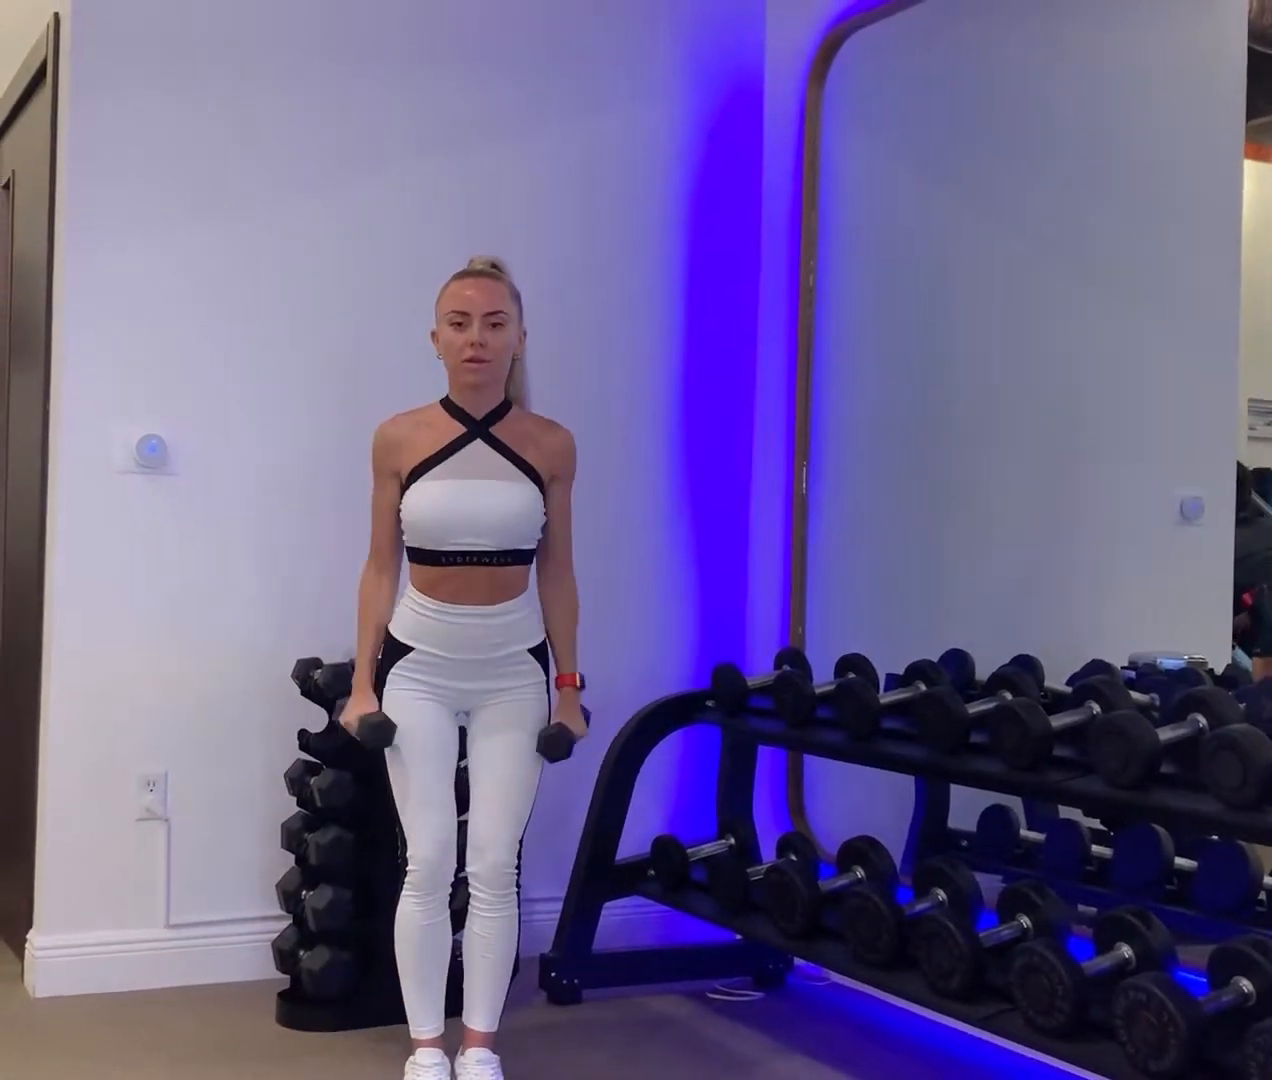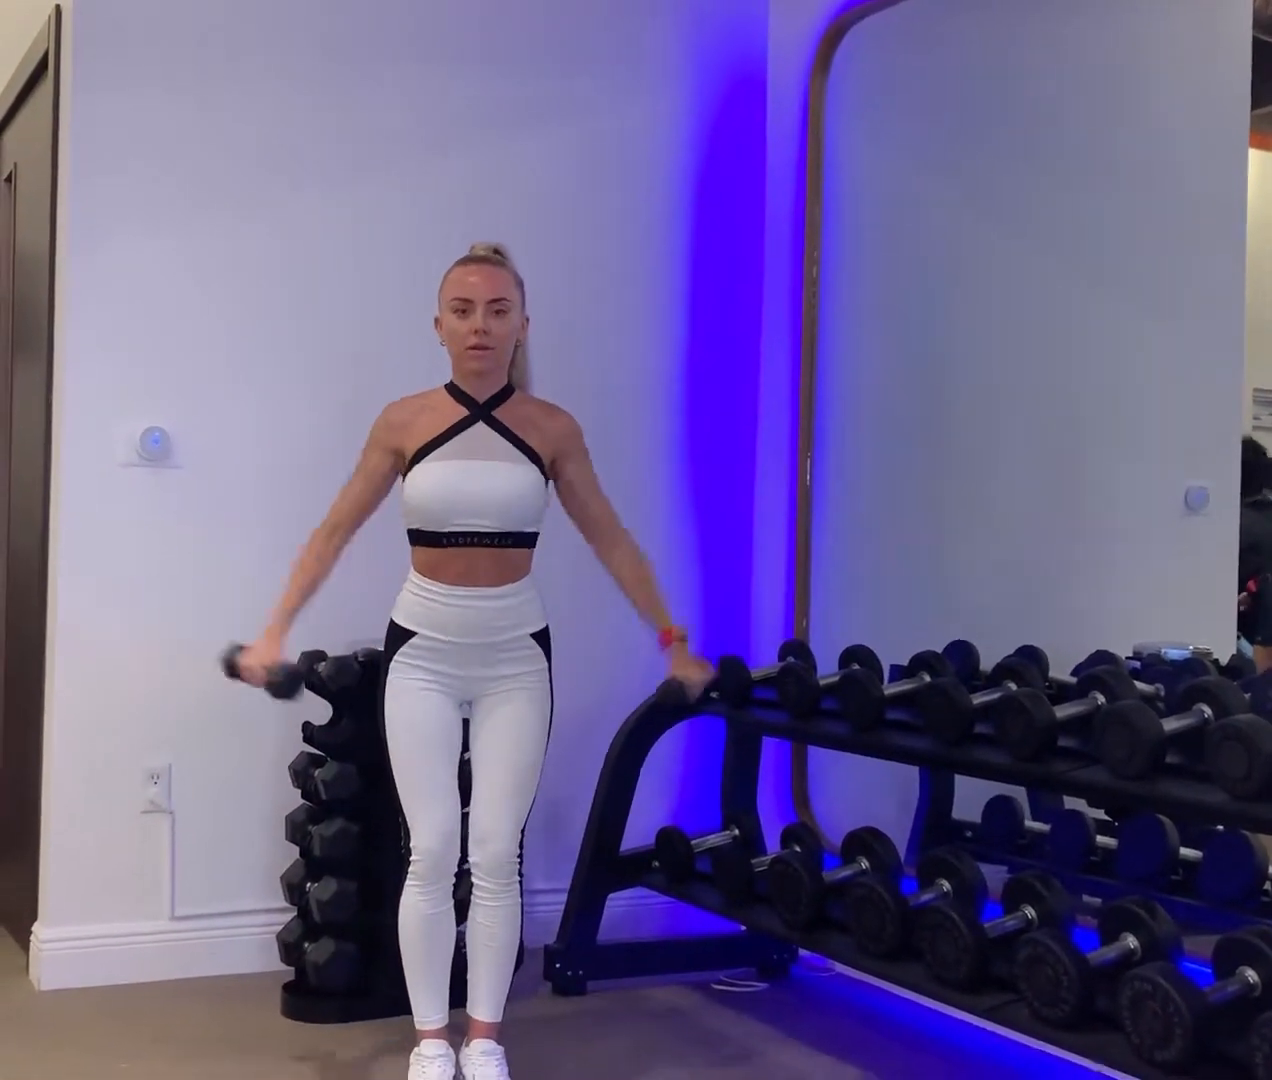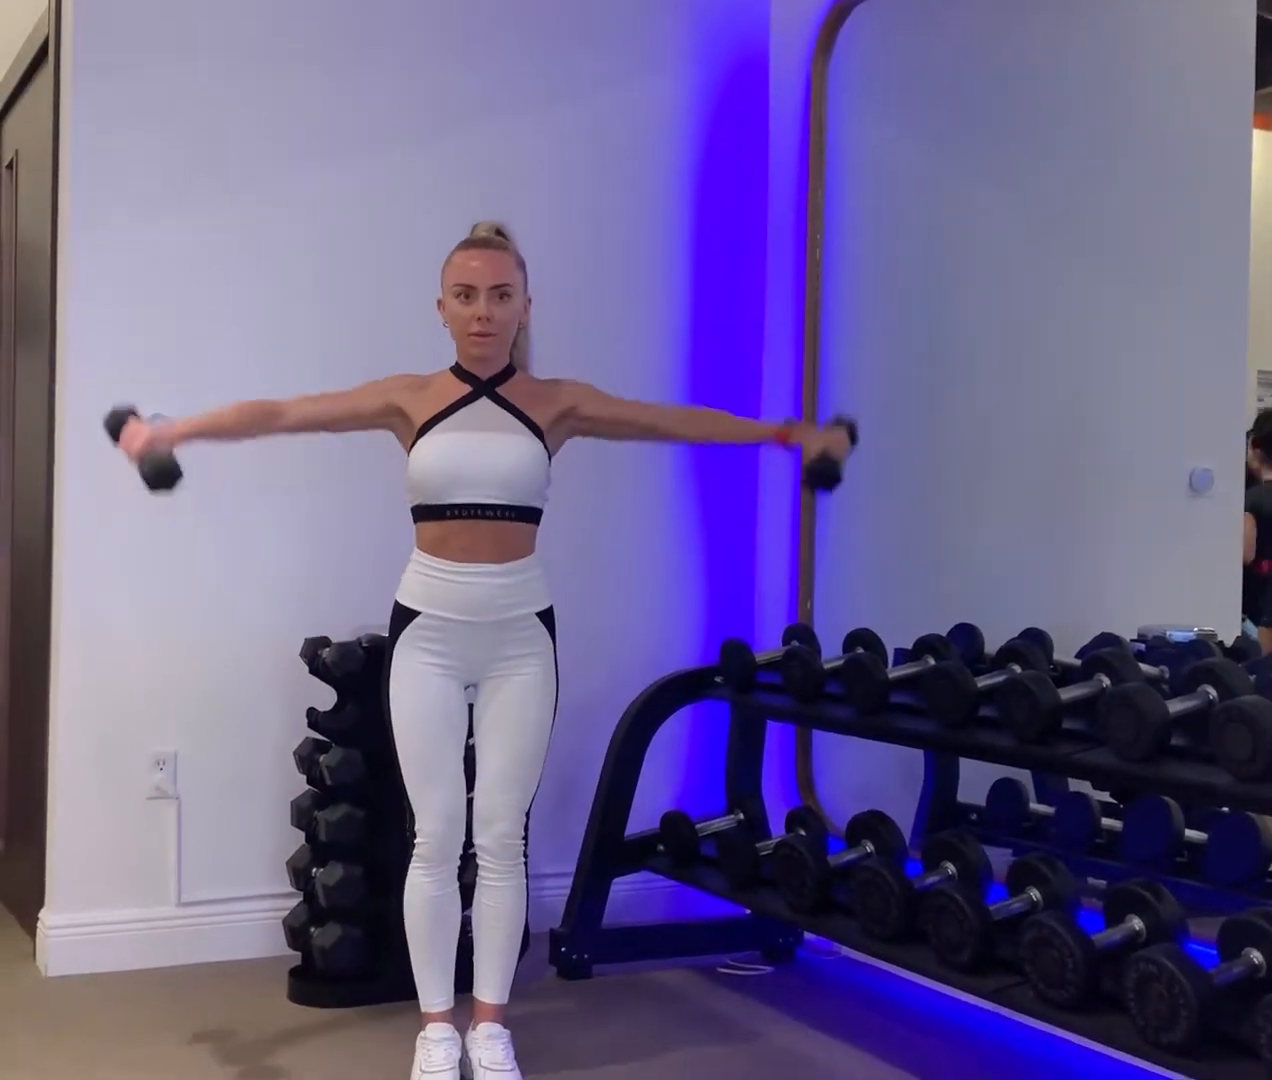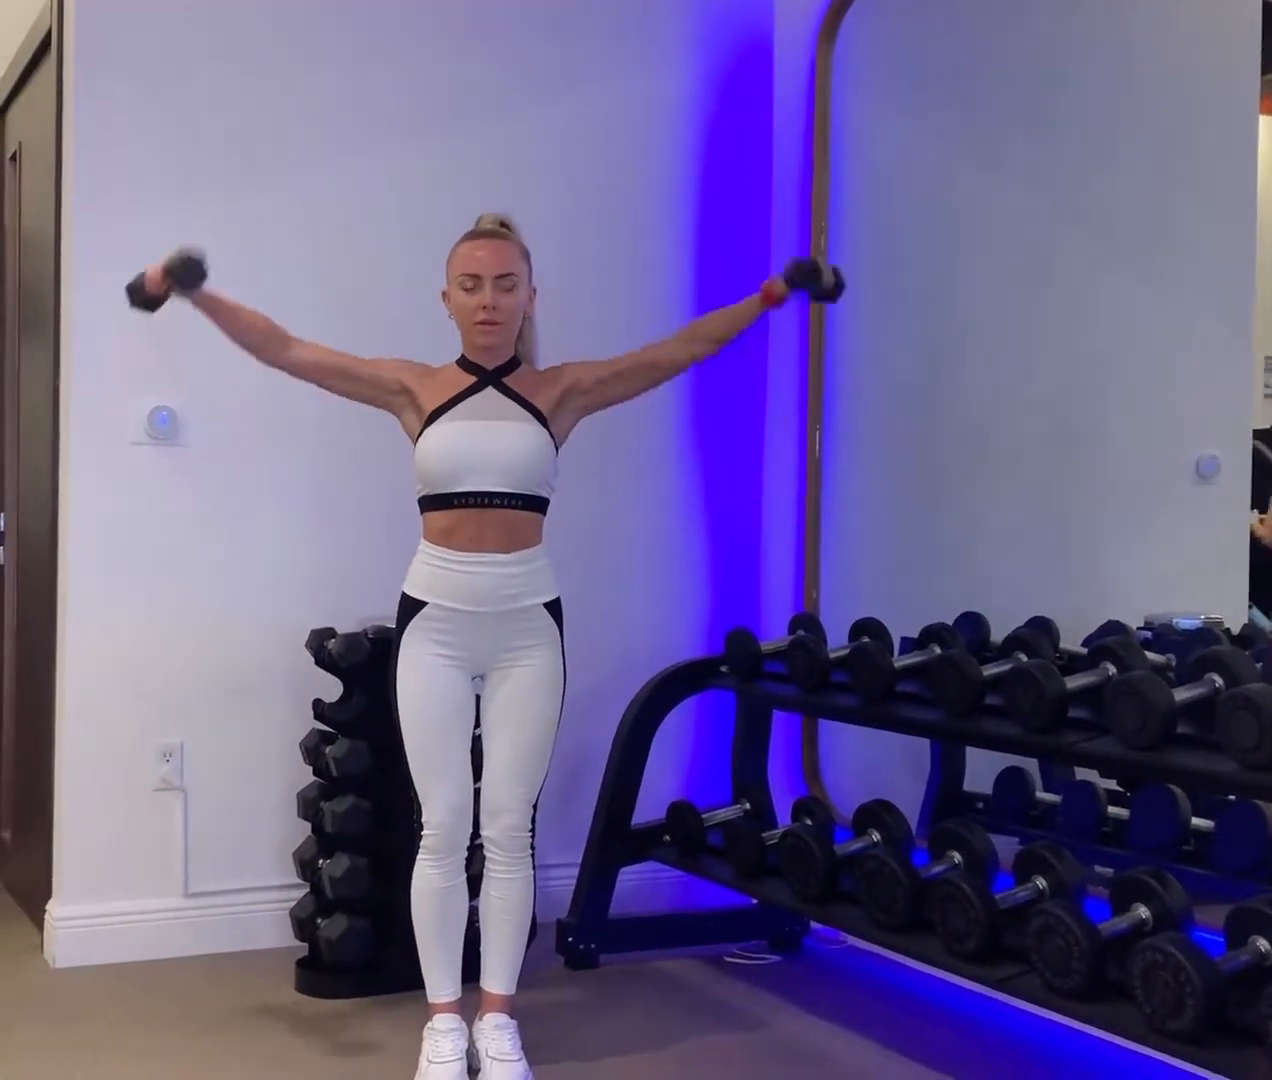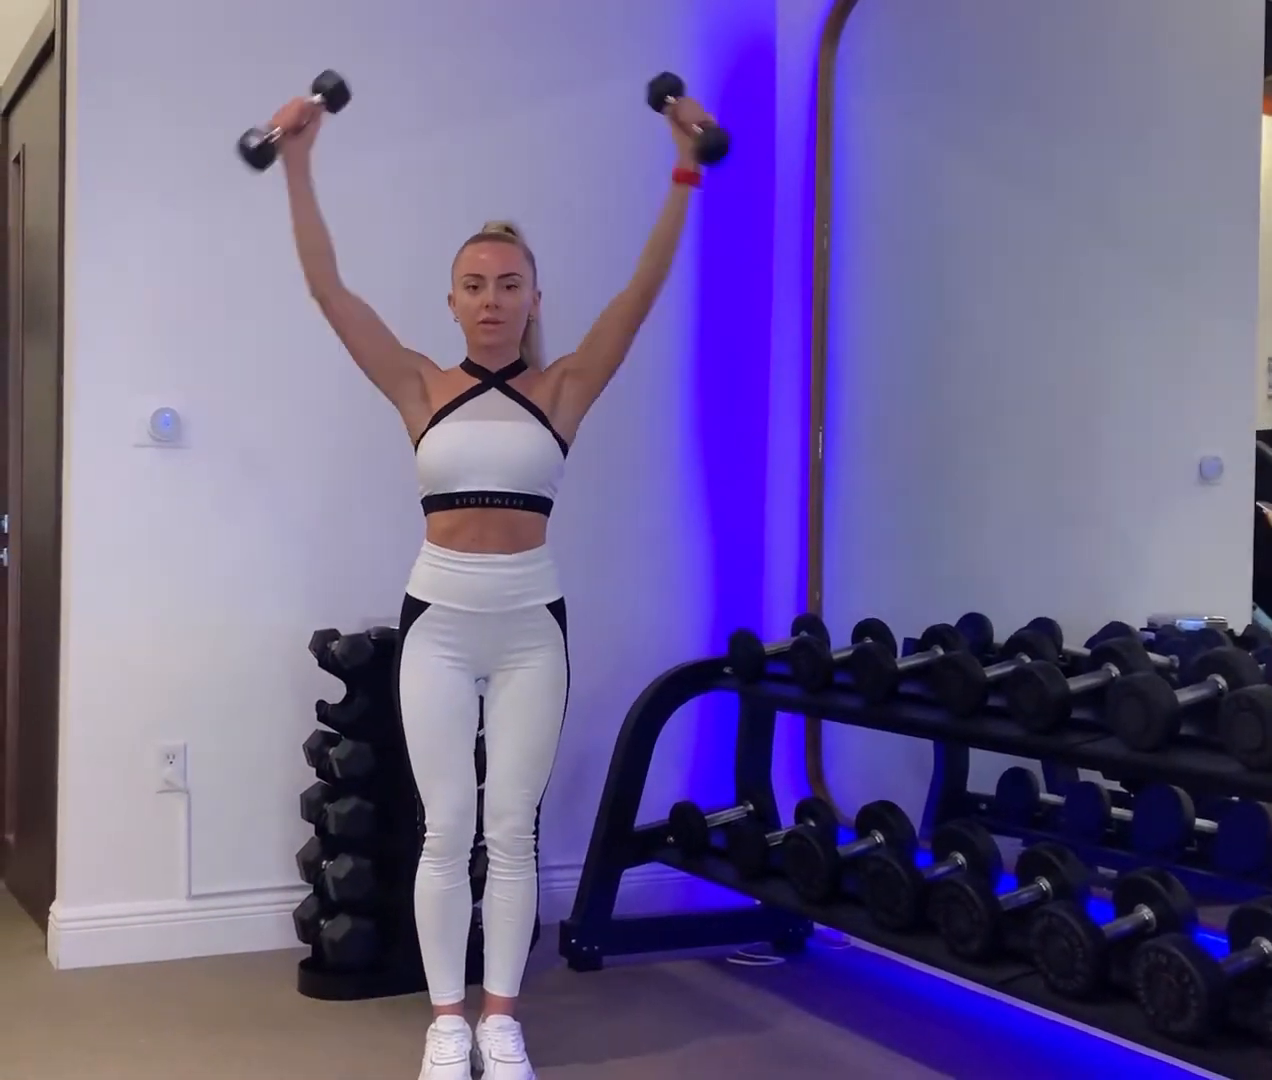
dt=0.3s
person 1, frame 1
left shoulder: (550, 445)
right shoulder: (398, 438)
left elbow: (557, 573)
right elbow: (380, 568)
left wrist: (569, 685)
right wrist: (363, 681)
left hip: (513, 673)
right hip: (418, 668)
left knee: (494, 867)
right knee: (428, 864)
person 1, frame 2
left shoulder: (553, 428)
right shoulder: (403, 421)
left elbow: (610, 540)
right elbow: (336, 530)
left wrist: (671, 639)
right wrist: (276, 628)
left hip: (515, 657)
right hip: (422, 653)
left knee: (496, 856)
right knee: (431, 853)
person 1, frame 3
left shoulder: (556, 401)
right shoulder: (407, 398)
left elbow: (677, 422)
right elbow: (283, 412)
left wrist: (788, 431)
right wrist: (174, 428)
left hip: (519, 635)
right hip: (427, 631)
left knee: (502, 837)
right knee: (436, 837)
person 1, frame 4
left shoulder: (561, 389)
right shoulder: (413, 387)
left elbow: (682, 350)
right elbow: (286, 351)
left wrist: (775, 295)
right wrist: (195, 294)
left hip: (527, 625)
right hip: (435, 622)
left knee: (509, 830)
right knee: (444, 828)
person 1, frame 5
left shoulder: (563, 391)
right shoulder: (420, 388)
left elbow: (645, 288)
right elbow: (327, 287)
left wrist: (684, 173)
right wrist: (298, 161)
left hip: (529, 628)
right hip: (438, 622)
left knee: (512, 830)
right knee: (447, 829)
